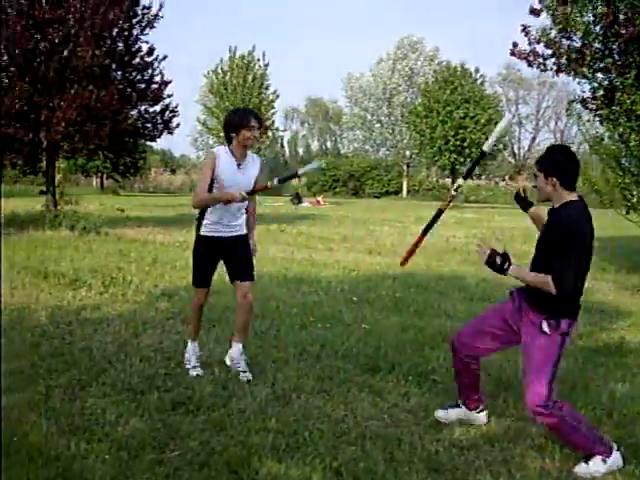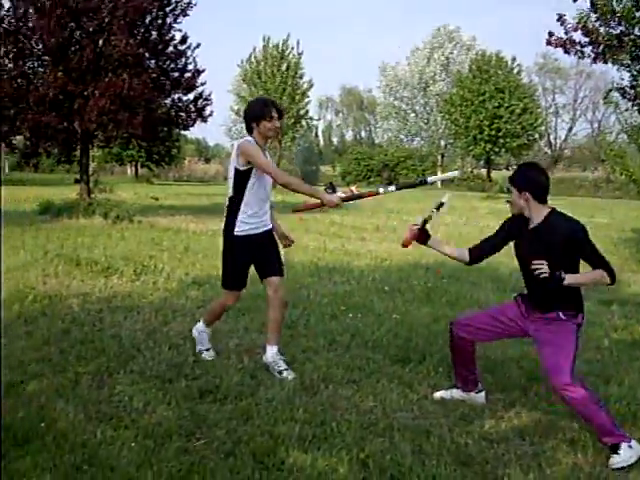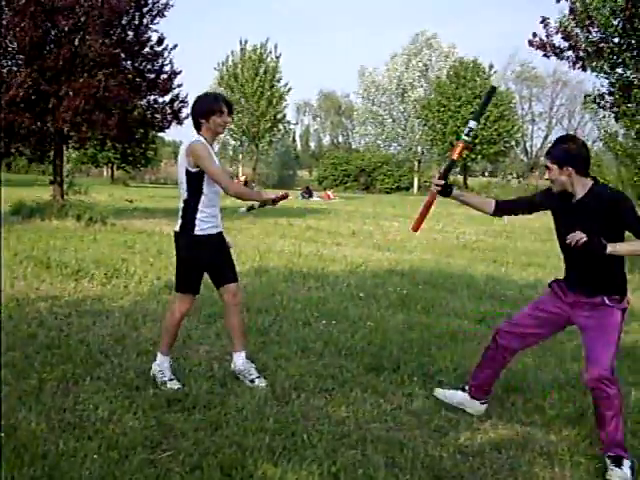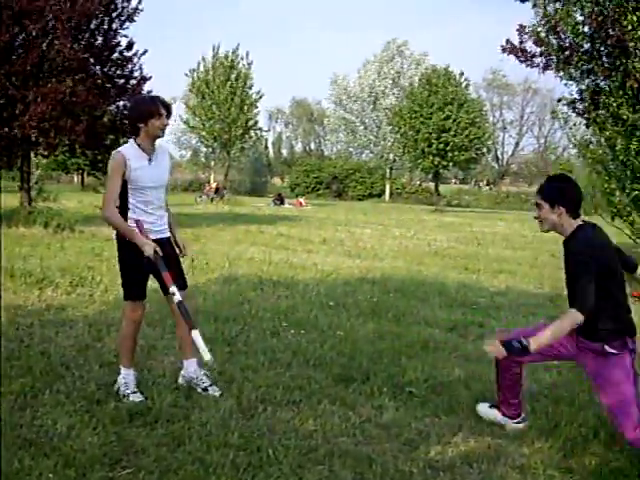
dt=0.4s
person 1, frame 1
left shoulder: (572, 220)
right shoulder: (562, 210)
left elbow: (560, 285)
left wrist: (509, 269)
right wrist: (530, 209)
left hip: (550, 321)
right hip: (524, 304)
left knee: (539, 401)
right knee: (463, 344)
left ankle: (604, 452)
right ankle: (472, 407)
person 1, frame 2
left shoulder: (569, 229)
right shoulder: (514, 225)
left elbow: (607, 275)
right elbow: (473, 255)
left wrist: (562, 277)
right wrist: (429, 240)
left hip: (559, 318)
right hip: (525, 308)
left knee: (563, 383)
right knee: (461, 329)
right ankle: (469, 388)
person 1, frame 3
left shoulder: (612, 200)
right shoulder: (557, 197)
right elbow: (500, 208)
left wrist: (605, 247)
right wrist: (453, 192)
left hip: (604, 301)
right hip: (565, 293)
left knee: (599, 376)
right knee: (505, 336)
right ankle: (475, 395)
person 1, frame 4
left shoulder: (583, 246)
right shoulder: (584, 234)
left elbow: (582, 310)
left wrist: (529, 344)
left hip: (608, 345)
right hip: (582, 334)
right knee: (508, 348)
right ankle: (511, 413)
person 2, frame 1
left shoulder: (256, 163)
right shoulder: (214, 158)
right elbow: (197, 200)
left wrist: (252, 233)
right wrist: (225, 195)
left hip: (237, 237)
right hip: (209, 237)
left knee: (246, 296)
right knee: (201, 295)
left ankle: (236, 353)
right ankle: (193, 349)
person 2, frame 2
left shoulder: (262, 152)
right shoulder: (246, 147)
right elbow: (282, 178)
left wrist: (278, 229)
right wrist: (323, 196)
left hip: (263, 233)
right hip: (239, 234)
left knee: (277, 291)
right knee: (231, 296)
left ankle: (273, 353)
right ankle: (202, 328)
person 2, frame 3
left shoulder: (208, 149)
right shoulder: (195, 147)
right elbow: (231, 188)
right wrist: (264, 196)
left hip: (213, 235)
right hip: (193, 236)
left knee: (234, 297)
right knee: (183, 302)
left ankle: (240, 361)
right ankle: (161, 364)
person 2, frame 4
left shoulder: (164, 154)
right shoulder: (122, 157)
right elbow: (108, 210)
left wrist: (176, 237)
right wrist: (139, 238)
left hip: (162, 240)
right hip: (133, 244)
left knee: (181, 302)
right knee: (134, 311)
left ankle: (191, 369)
right ankle: (126, 377)
